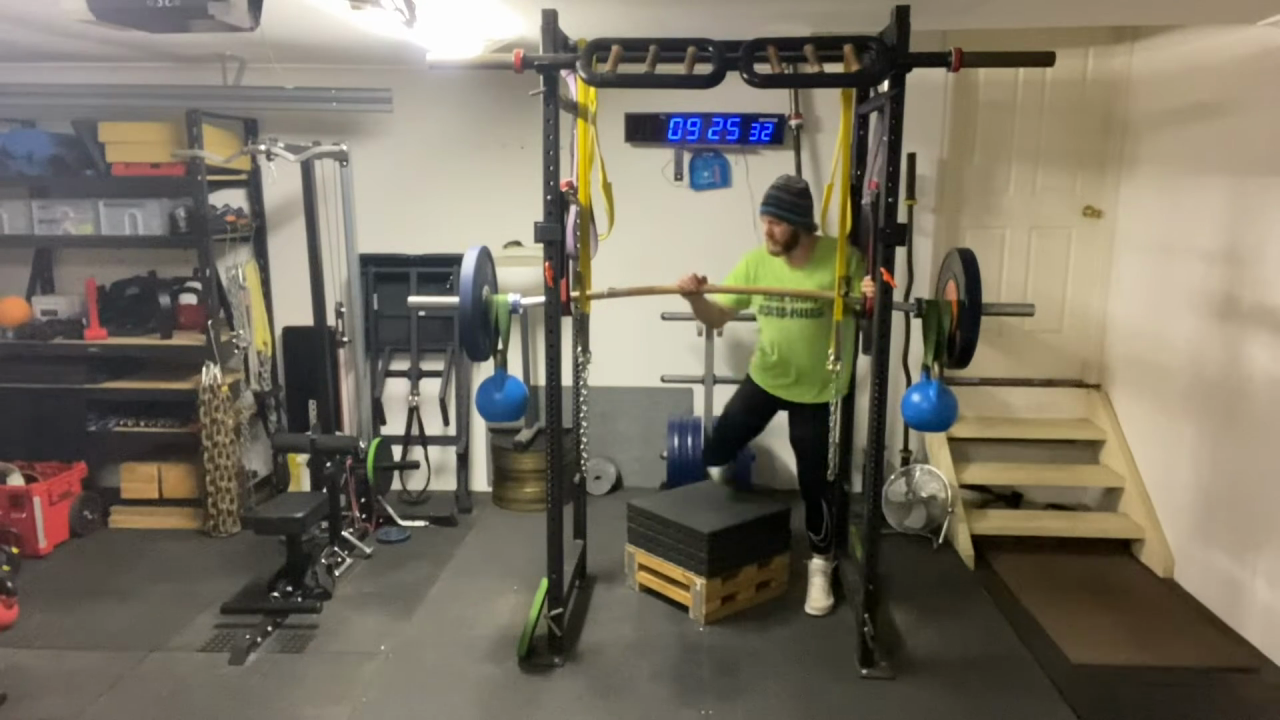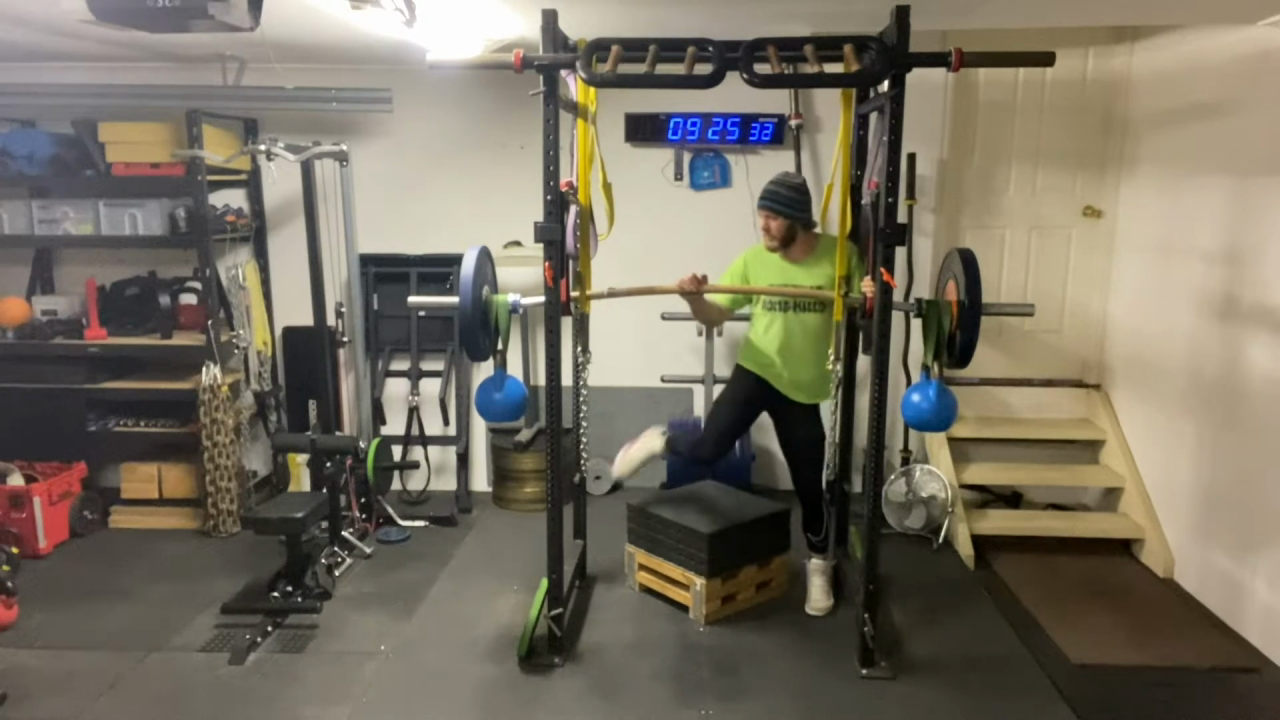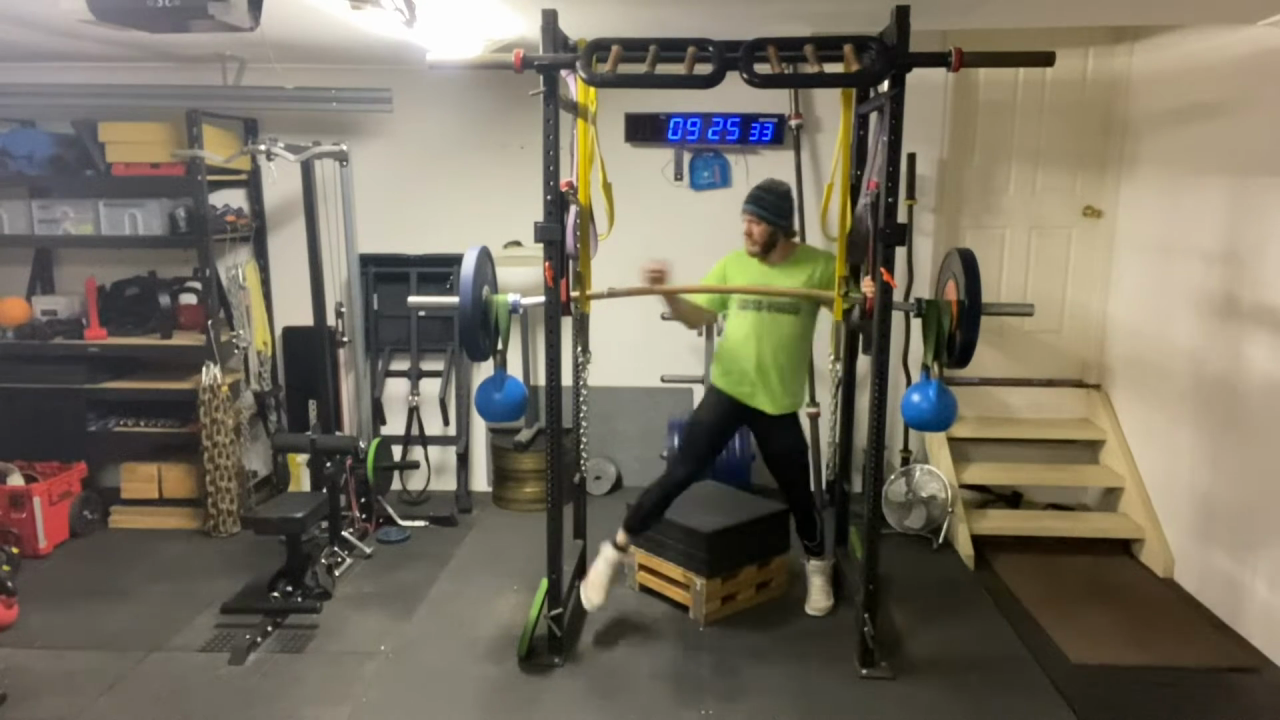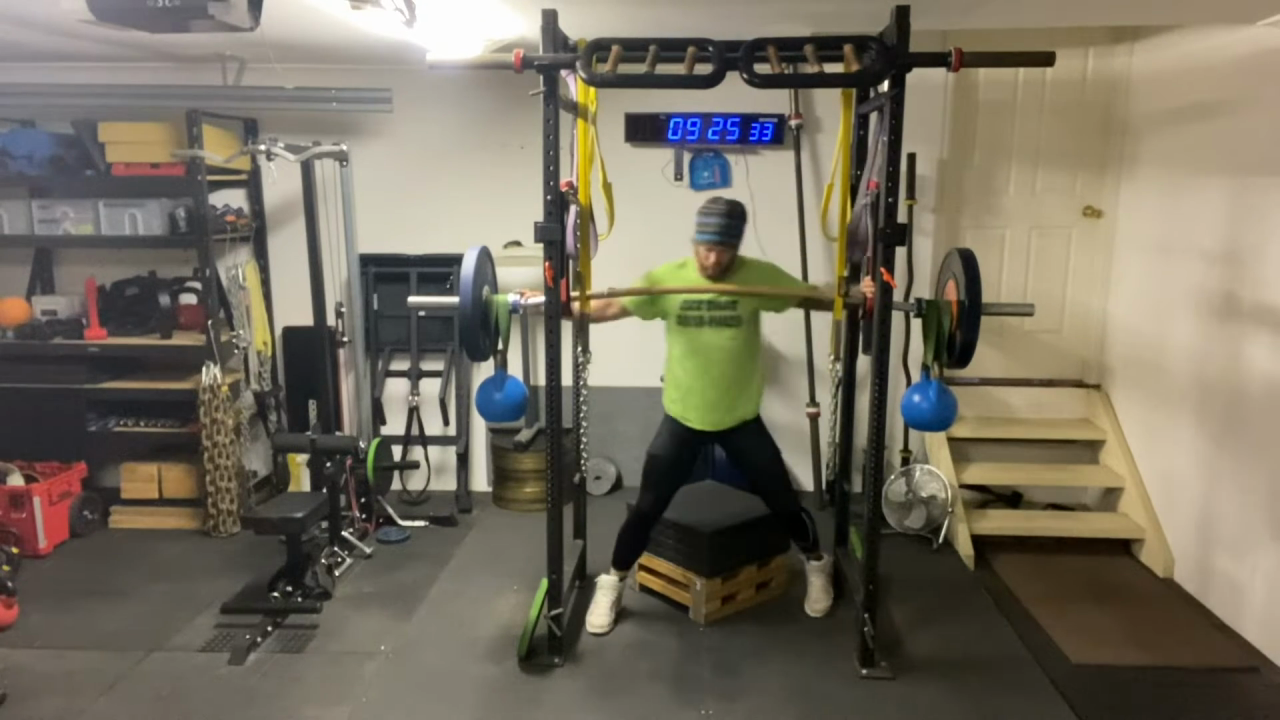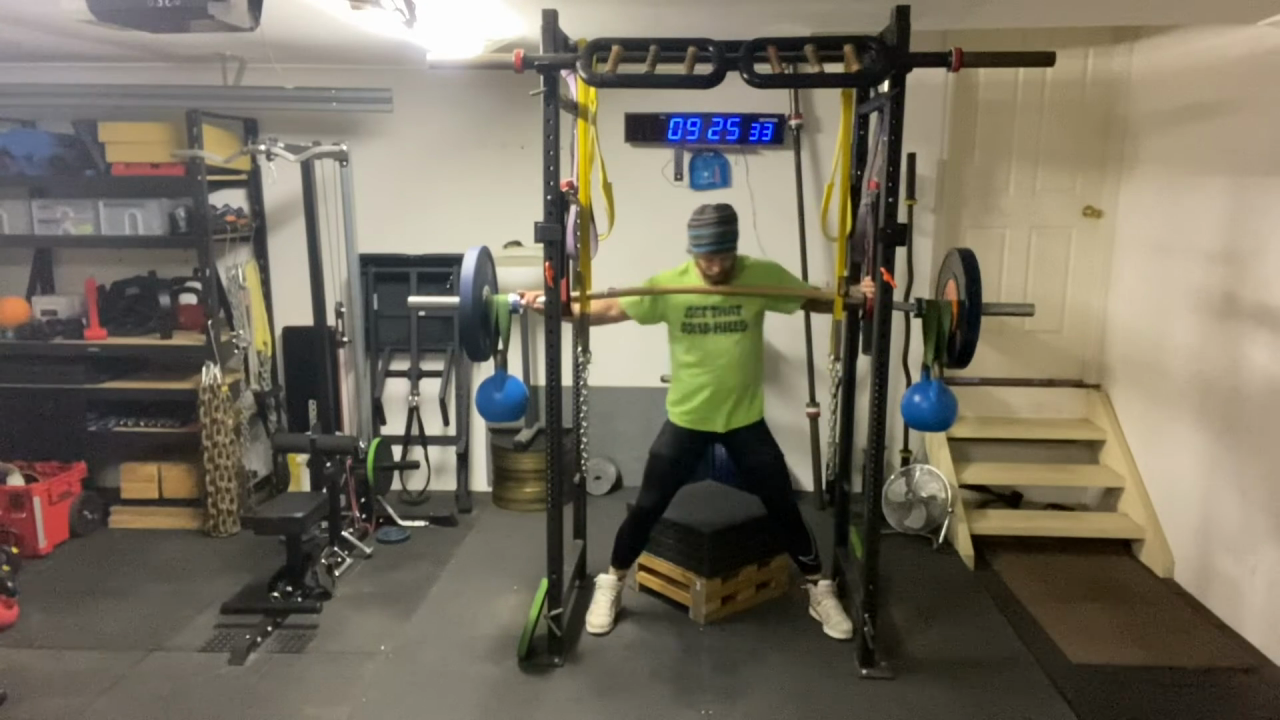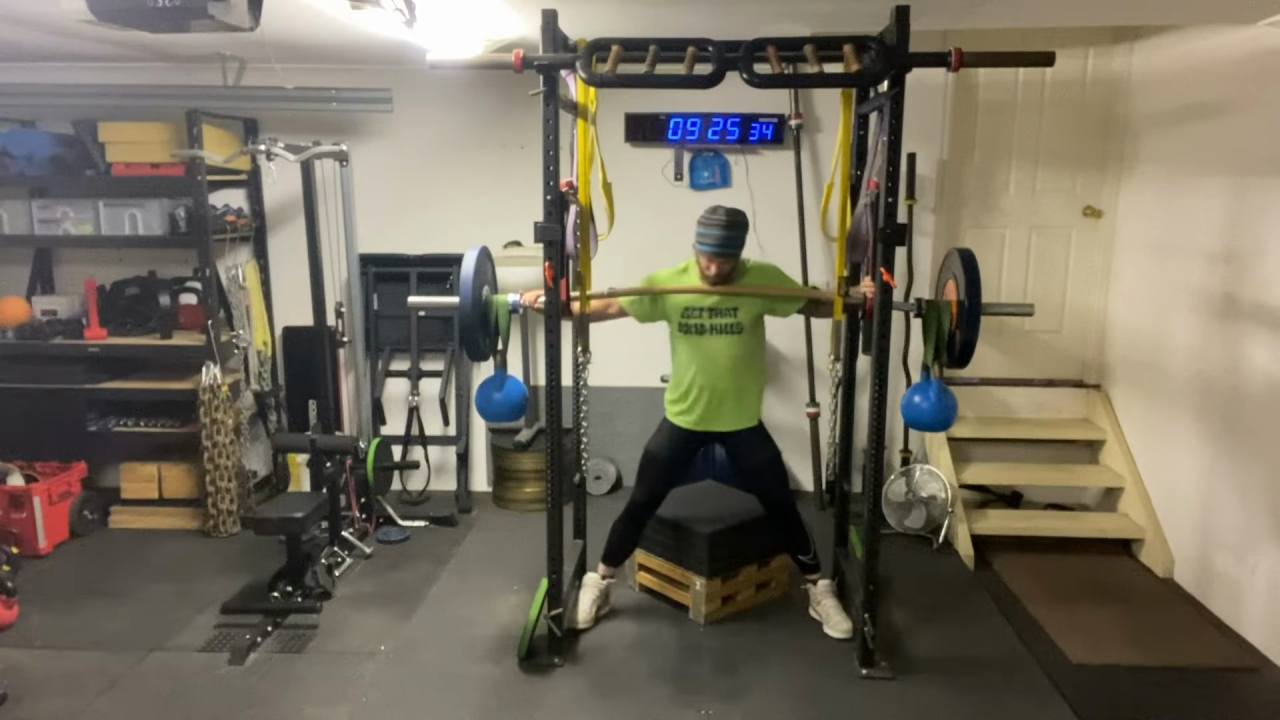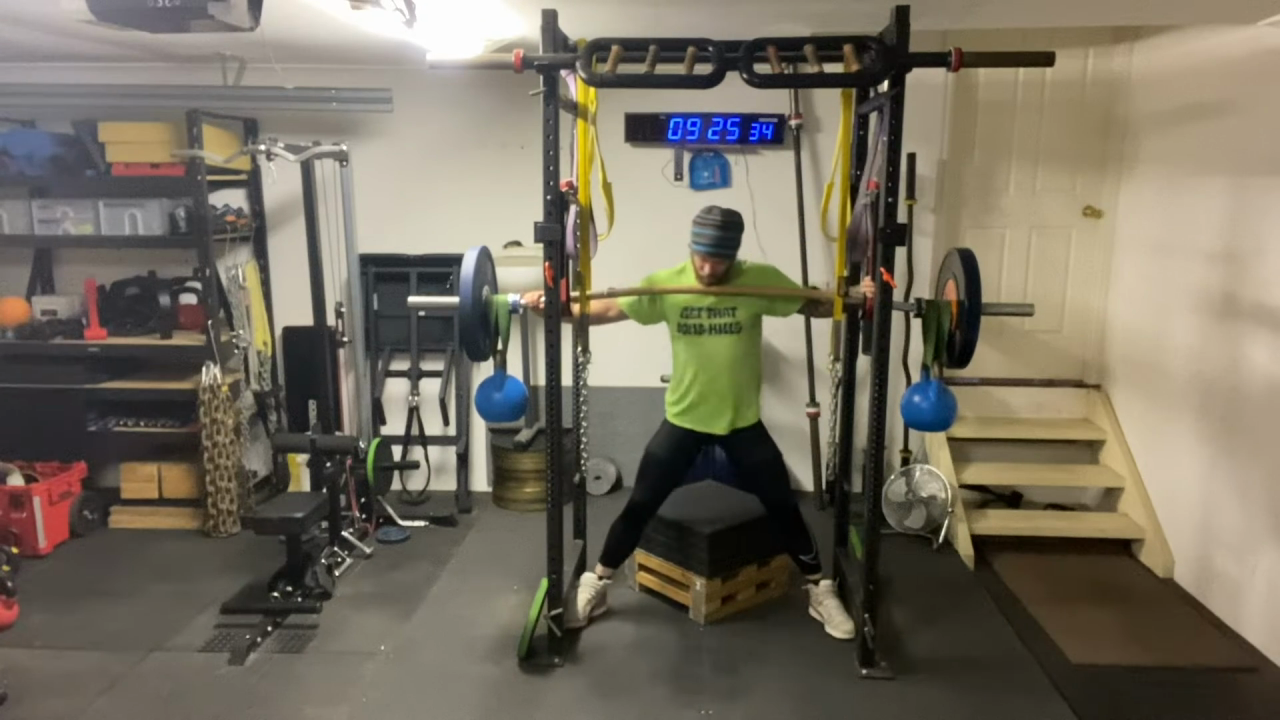
dt=0.3s
person 1, frame 1
left shoulder: (842, 258)
right shoulder: (756, 262)
right elbow: (716, 316)
left wrist: (872, 298)
right wrist: (693, 298)
left hip: (814, 389)
right hip: (765, 377)
left knee: (813, 482)
right knee: (718, 450)
left ankle: (821, 566)
right ankle: (719, 457)
person 1, frame 2
left shoulder: (840, 255)
right shoulder: (753, 261)
right elbow: (714, 317)
left wrist: (873, 297)
right wrist: (693, 297)
left hip: (803, 389)
right hip: (756, 373)
left knee: (809, 486)
right knee: (707, 451)
left ankle: (819, 566)
right ankle: (661, 442)
person 1, frame 3
left shoulder: (818, 266)
right shoulder: (730, 264)
right elbow: (695, 317)
left wrist: (868, 298)
right wrist: (665, 290)
left hip: (779, 404)
right hip: (727, 392)
left knee: (798, 494)
right knee: (678, 476)
left ankle: (817, 570)
right ankle: (613, 552)
person 1, frame 4
left shoulder: (760, 276)
right shoulder: (668, 278)
left elbow: (813, 298)
right elbow: (607, 307)
left wrist: (854, 296)
left hip: (741, 418)
right hip: (682, 415)
left knee: (783, 500)
right knee: (649, 507)
left ankle: (817, 565)
right ankle: (612, 585)
person 1, frame 5
left shoulder: (764, 276)
right shoulder: (668, 285)
left elbow: (817, 300)
right elbow: (610, 309)
left wrist: (856, 295)
left hip: (745, 419)
right hip: (686, 418)
left knee: (783, 508)
right knee: (647, 508)
left ankle: (819, 591)
right ankle: (611, 585)
person 1, frame 6
left shoulder: (763, 280)
right shoulder: (668, 282)
left elbow: (816, 305)
right elbow: (608, 306)
left hip: (742, 420)
right hip: (684, 417)
left knee: (782, 507)
right knee: (641, 504)
left ankle: (819, 590)
right ankle: (599, 585)
person 1, frame 7
left shoulder: (761, 280)
right shoulder: (666, 284)
left elbow: (814, 304)
right elbow: (607, 310)
left hip: (742, 421)
right hip: (683, 419)
left knee: (783, 507)
right knee: (639, 506)
left ankle: (820, 591)
right ankle: (595, 585)
